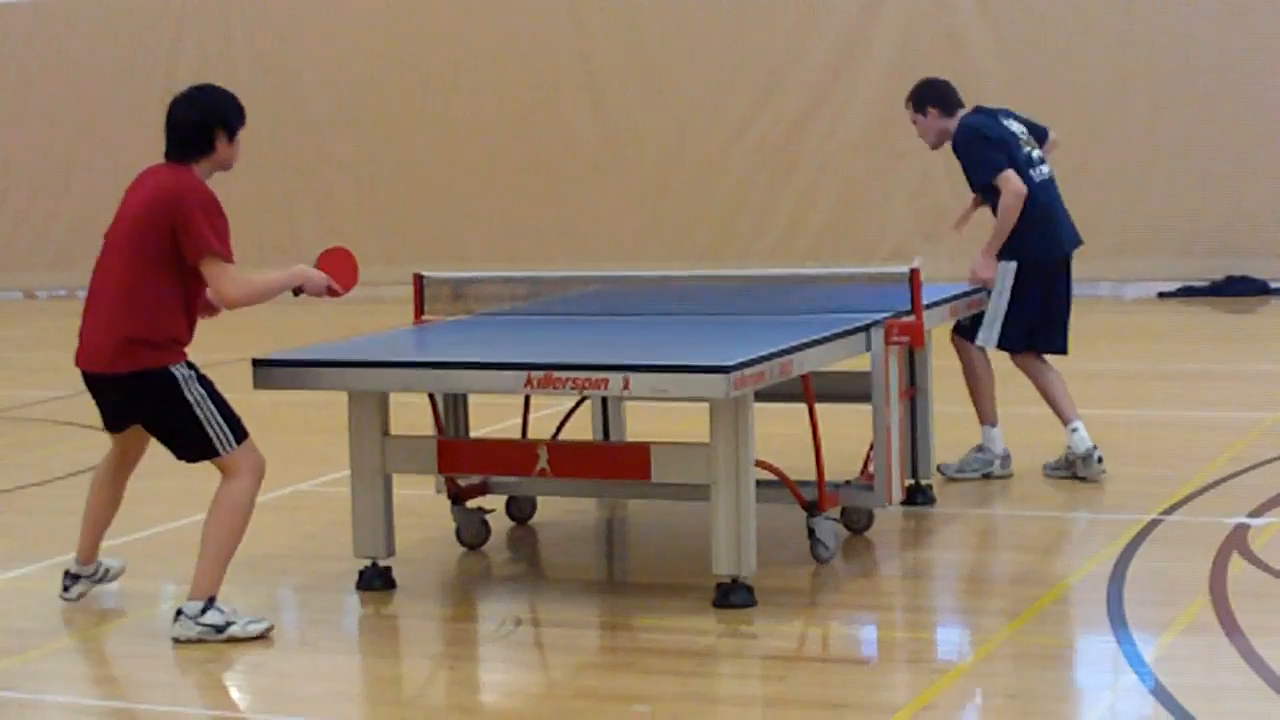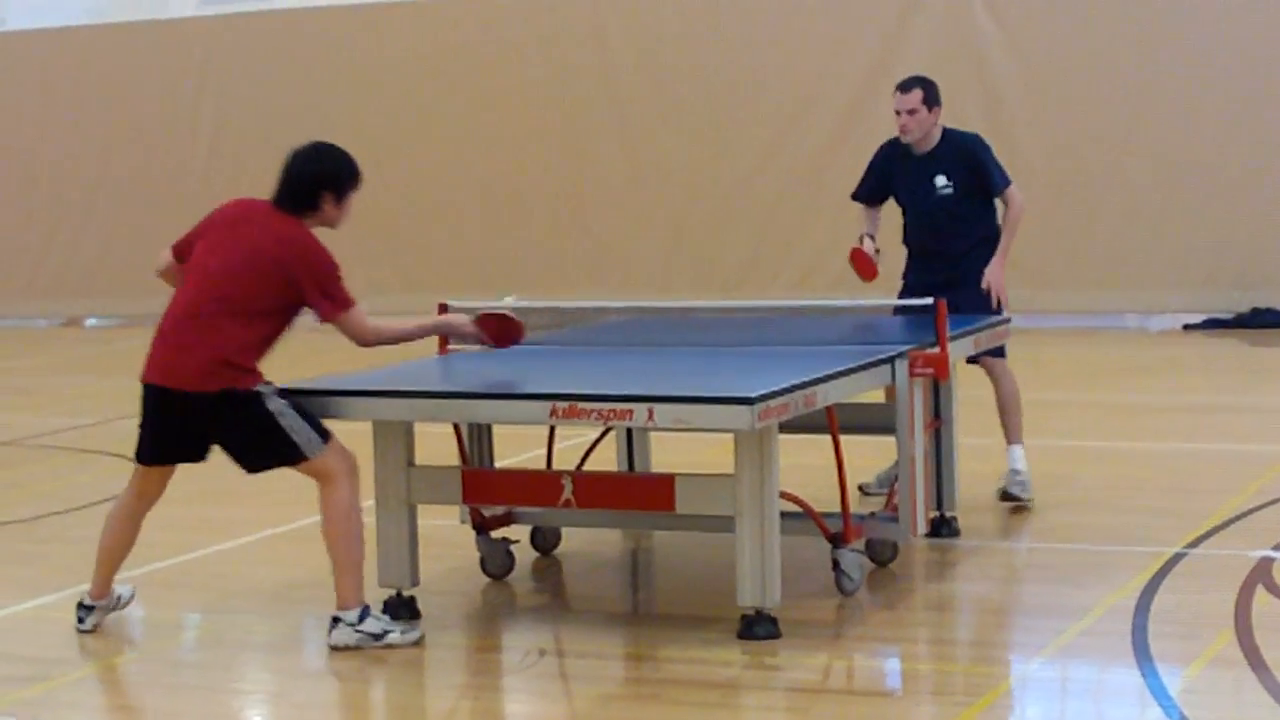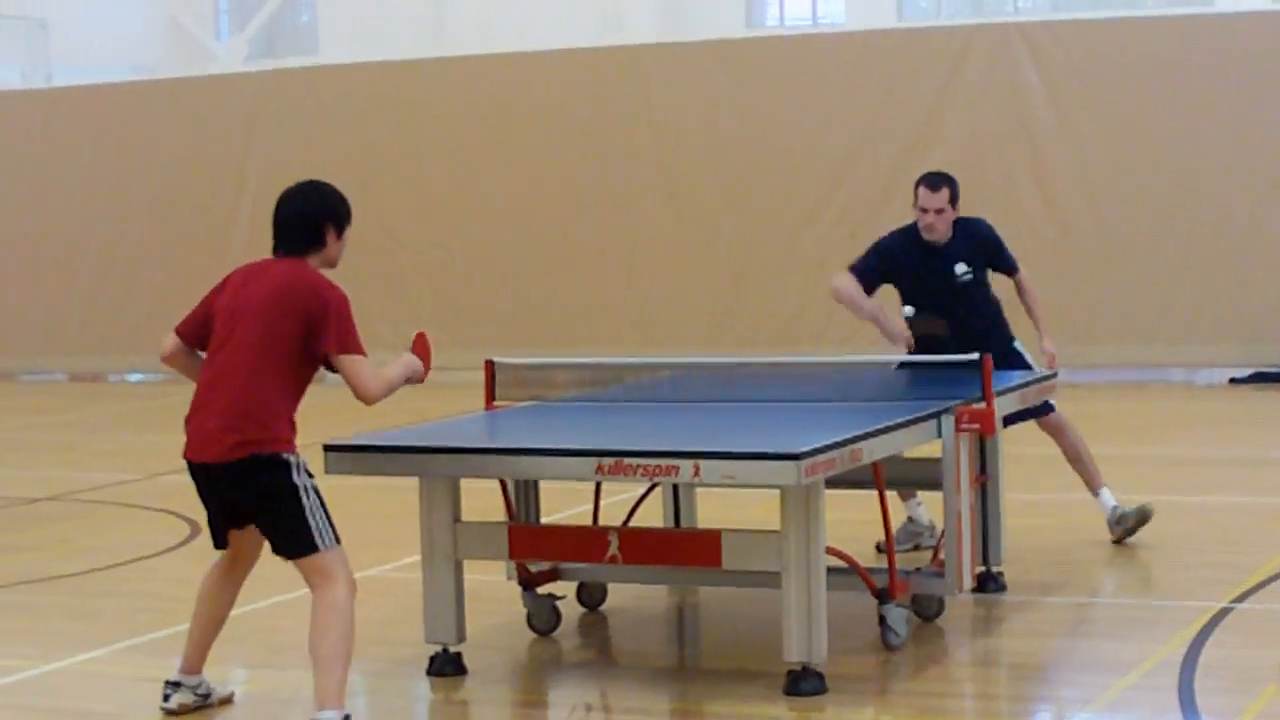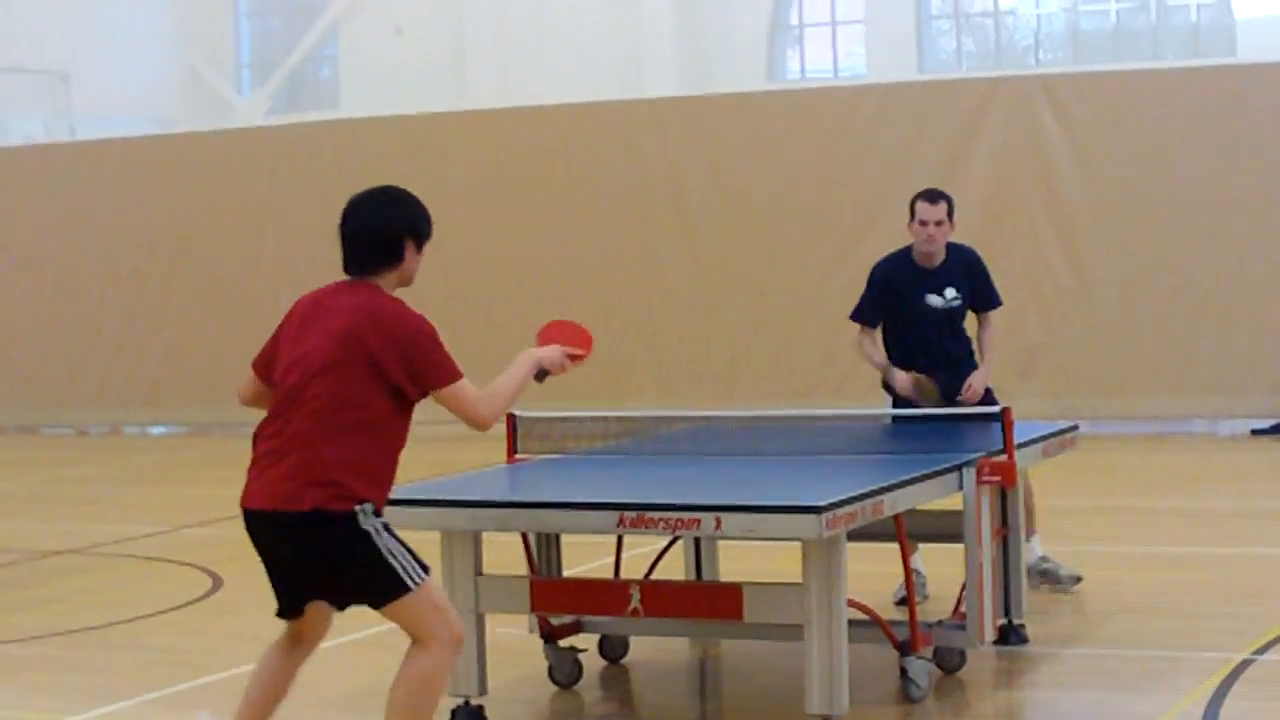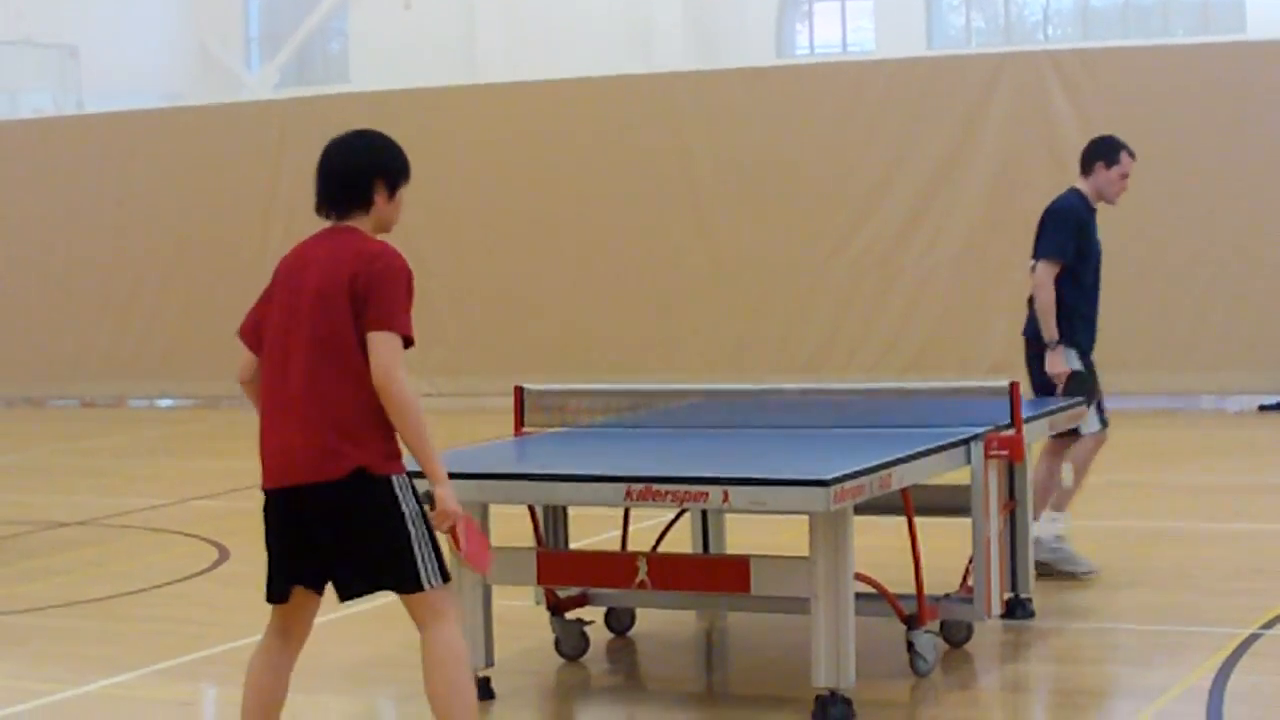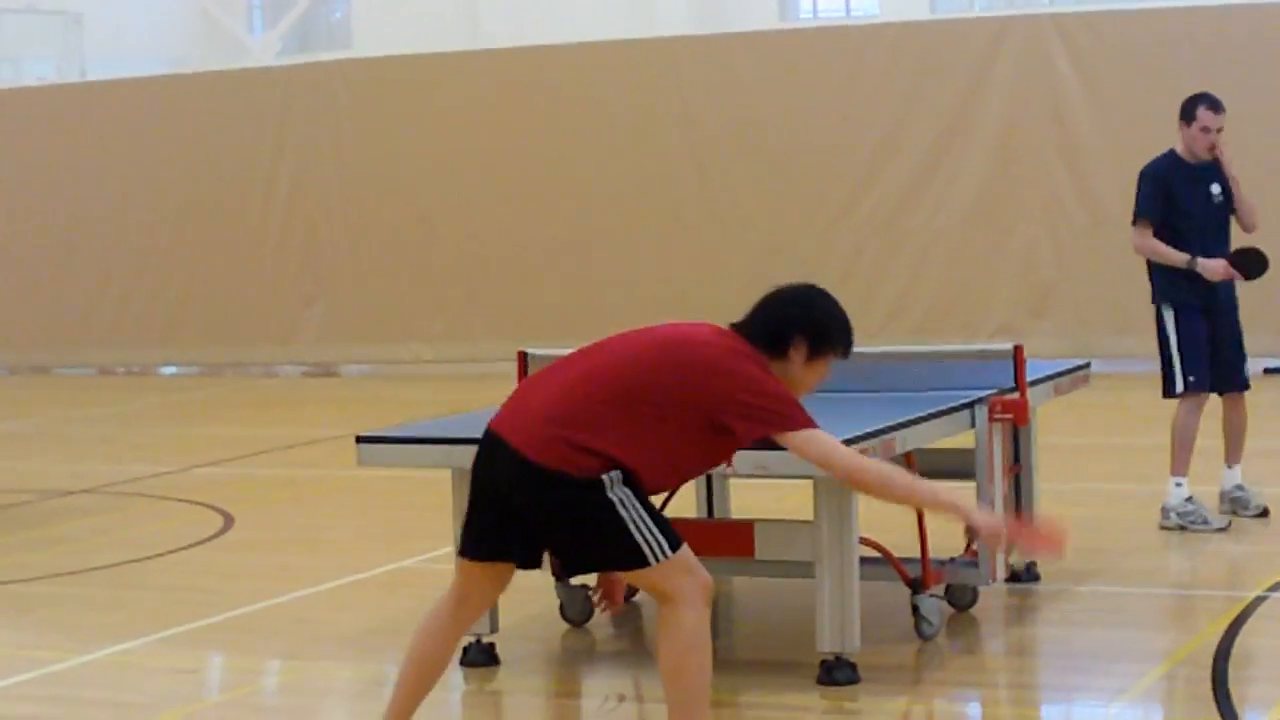
dt=0.7s
person 1, frame 1
left shoulder: (147, 182)
right shoulder: (193, 197)
right elbow: (232, 291)
left wrist: (186, 291)
right wrist: (298, 275)
left hip: (99, 353)
right hip: (149, 358)
left knee: (128, 443)
right knee: (244, 465)
left ankle: (82, 569)
right ankle: (199, 609)
person 1, frame 2
left shoulder: (233, 213)
right shoulder: (307, 254)
left elbow: (169, 266)
right elbow: (364, 334)
right wrist: (444, 325)
left hip: (162, 373)
right hip: (224, 384)
left knee: (145, 484)
right knee: (338, 471)
left ankle: (95, 600)
right ankle: (351, 617)
person 1, frame 3
left shoulder: (237, 280)
right shoulder: (322, 294)
left elbow: (172, 350)
right elbow: (368, 388)
right wrist: (405, 366)
left hip: (203, 447)
right hip: (259, 451)
left knee: (238, 554)
right knee: (333, 582)
person 1, frame 4
left shoulder: (307, 306)
right shoulder: (401, 324)
left elbow: (251, 391)
right elbow: (480, 412)
right wrist: (530, 359)
left hip: (265, 505)
right hip: (333, 509)
left knee: (303, 632)
right knee: (441, 632)
person 1, frame 5
left shoulder: (292, 264)
right shoulder: (381, 263)
left elbow: (249, 372)
right elbow: (387, 378)
right wrist: (439, 477)
left hip: (287, 475)
right hip: (358, 470)
left knee: (286, 626)
right knee: (439, 614)
person 1, frame 6
left shoulder: (708, 352)
right shoulder: (742, 375)
right elbow: (847, 465)
left wrist: (612, 555)
right wrist: (964, 509)
left hip: (510, 445)
right hip: (564, 461)
left knee: (470, 593)
right knee: (686, 593)
person 2, frame 1
left shoulder: (968, 136)
right shoulder: (998, 118)
left elbow: (1016, 191)
right elbow: (1048, 140)
left wrist: (989, 255)
left hip: (1028, 248)
right hip: (1056, 243)
left knee: (968, 339)
right knee: (1025, 352)
left ankle: (993, 450)
right ankle: (1081, 447)
person 2, frame 2
left shoulder: (968, 148)
right shoulder: (889, 157)
left elbow: (1014, 202)
right elbow: (869, 205)
left wrist: (997, 264)
right wrist: (868, 238)
left hip: (974, 275)
right hip: (922, 276)
left knee: (993, 361)
left ankle: (1018, 468)
person 2, frame 3
left shoulder: (978, 234)
right shoulder: (896, 247)
left elbow: (1019, 277)
right elbow: (842, 284)
left wrist: (1043, 335)
right wrist: (881, 319)
left hip: (992, 344)
right hip: (933, 351)
left knee: (1052, 418)
left ankle: (1111, 509)
right ankle: (919, 521)
person 2, frame 4
left shoulder: (966, 262)
right shoulder: (887, 273)
left elbow: (986, 320)
right elbow: (864, 337)
left wrist: (983, 369)
right wrist: (893, 376)
left hip: (961, 384)
right hip: (910, 388)
left ankle: (1036, 558)
right ankle: (914, 570)
person 2, frame 5
left shoulder: (1080, 211)
right shoulder: (1067, 212)
right elbow: (1042, 280)
right wrist: (1054, 346)
left hip: (1066, 341)
right hip: (1061, 342)
left knee: (1062, 440)
right knee: (1092, 432)
left ankle: (1036, 538)
right ankle: (1049, 534)
person 2, frame 6
left shoulder: (1220, 167)
right shoulder: (1158, 173)
left elbow: (1250, 224)
right elbow: (1142, 240)
left wrist: (1229, 172)
right wrist: (1197, 263)
left hip: (1221, 299)
right hip: (1179, 302)
left knee: (1235, 391)
right knee: (1192, 394)
left ankle: (1232, 486)
right ankle: (1177, 500)
